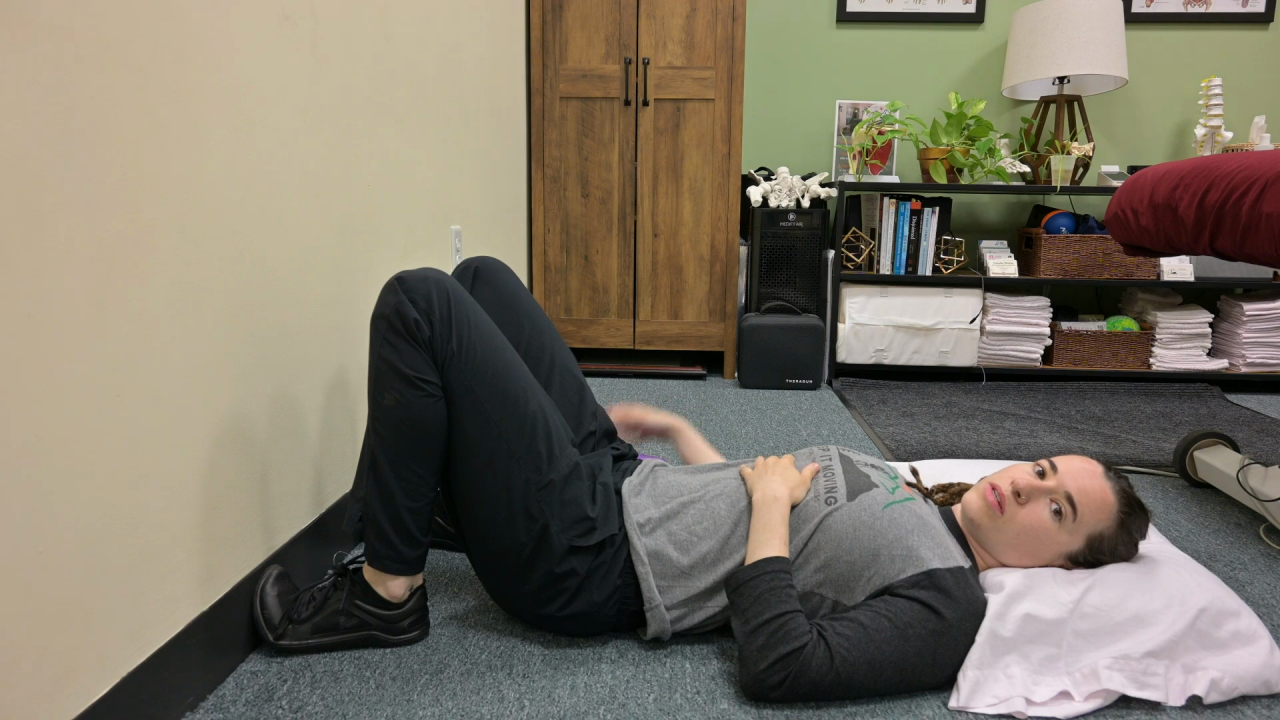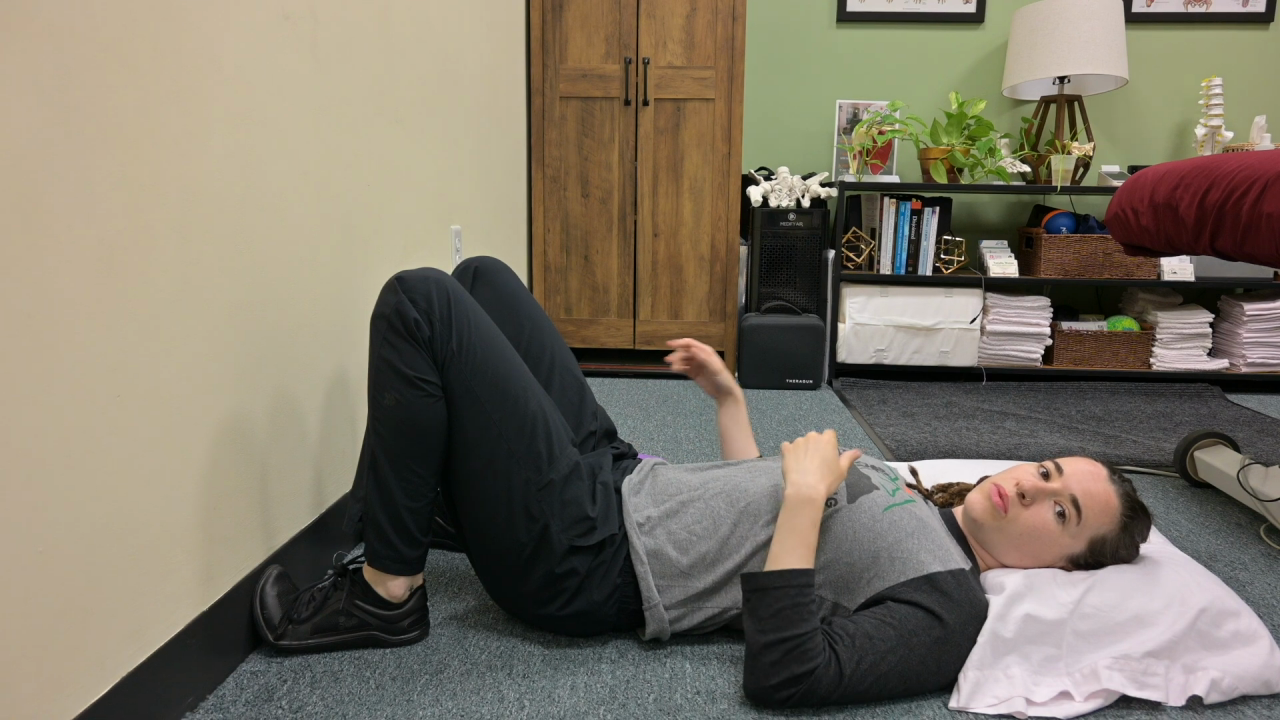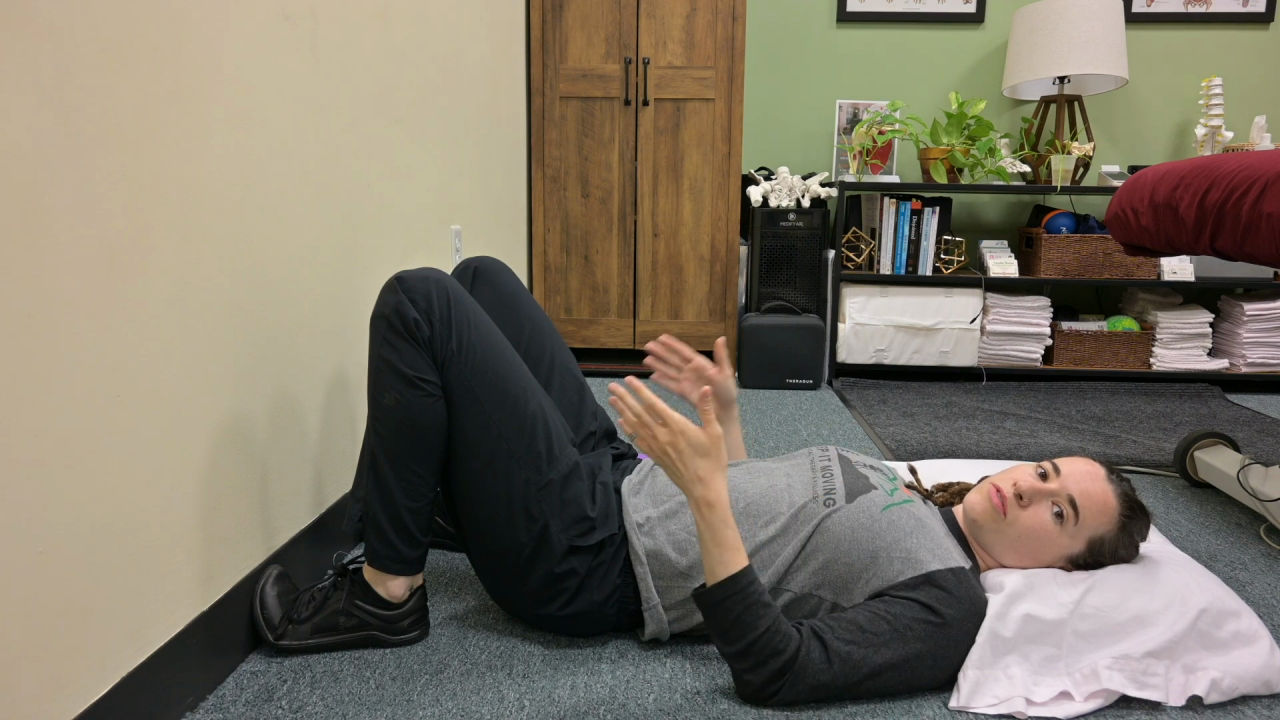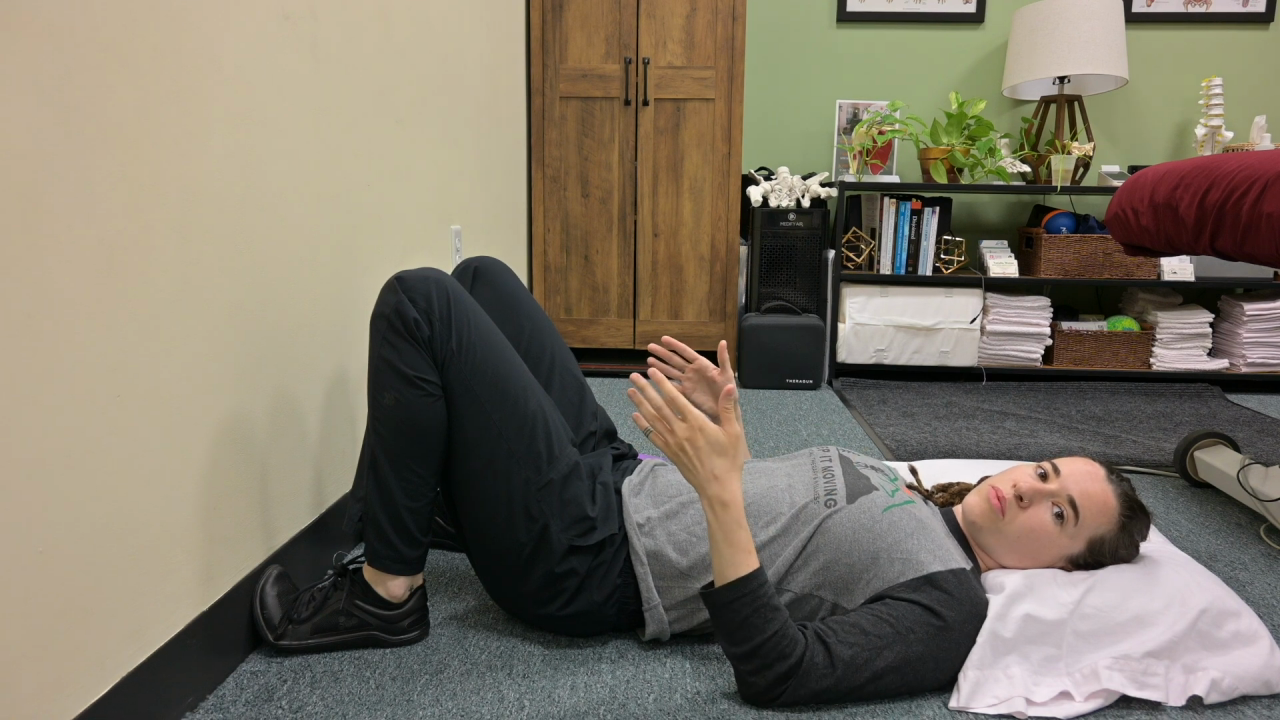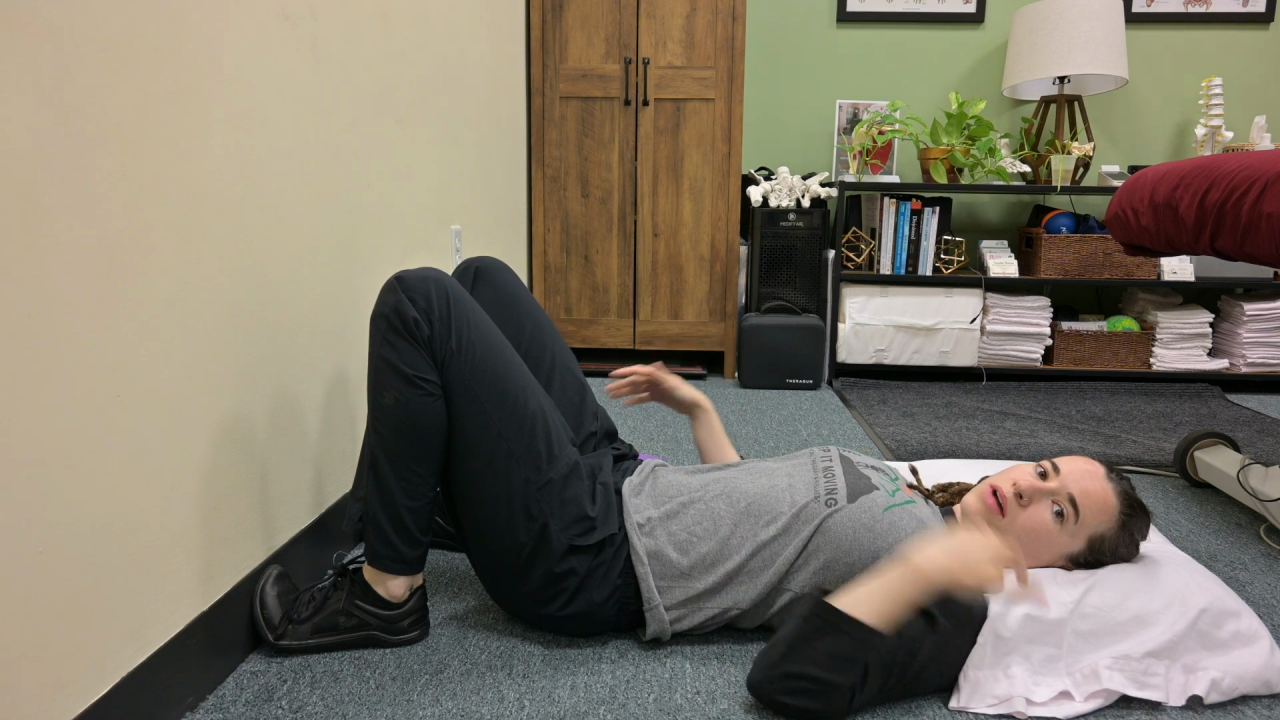
dt=0.4s
person 1, frame 1
left shoulder: (947, 603)
right shoulder: (911, 496)
left elbow: (774, 665)
left wrist: (775, 501)
right wrist: (679, 430)
left hip: (581, 557)
right hip: (623, 484)
left knee: (419, 302)
right knee: (480, 278)
left ankle: (384, 596)
right ankle: (436, 503)
person 1, frame 2
left shoulder: (949, 604)
right shoulder: (909, 495)
left elbow: (781, 675)
left wrist: (806, 492)
right wrist: (728, 398)
left hip: (581, 555)
right hip: (620, 480)
left knee: (419, 301)
right knee: (479, 278)
left ankle: (384, 593)
right ankle: (438, 504)
person 1, frame 3
left shoulder: (948, 604)
right shoulder: (912, 495)
left elbow: (771, 669)
left wrist: (703, 490)
right wrist: (724, 418)
left hip: (583, 556)
right hip: (616, 482)
left knee: (418, 303)
right knee: (479, 278)
left ankle: (382, 596)
right ankle: (441, 501)
person 1, frame 4
left shoulder: (949, 605)
right shoulder: (910, 494)
left elbow: (774, 672)
left wrist: (718, 489)
right wrist: (726, 422)
left hip: (582, 557)
right hip: (620, 481)
left knee: (419, 302)
right knee: (479, 278)
left ankle: (383, 596)
right ankle: (440, 501)
person 1, frame 5
left shoulder: (941, 616)
right shoulder: (907, 490)
left wrist: (932, 573)
right wrist: (696, 404)
left hip: (583, 556)
right hip: (622, 482)
left knee: (418, 303)
right knee: (480, 279)
left ankle: (384, 595)
right ankle: (444, 502)
